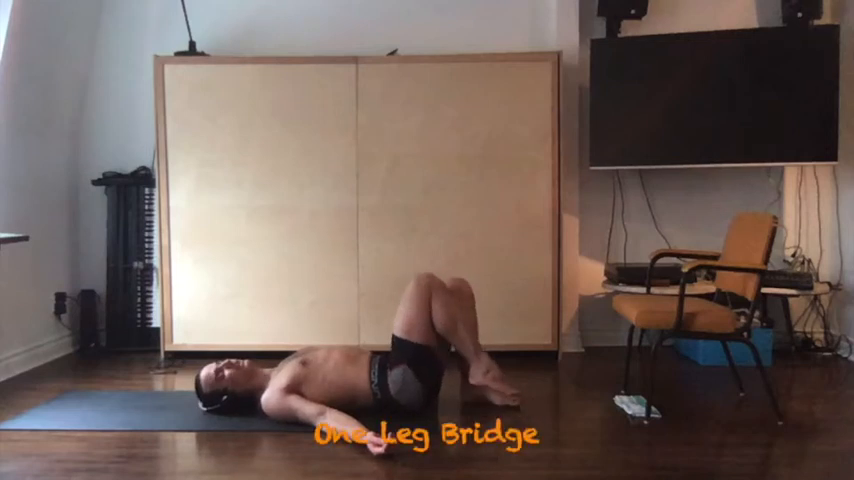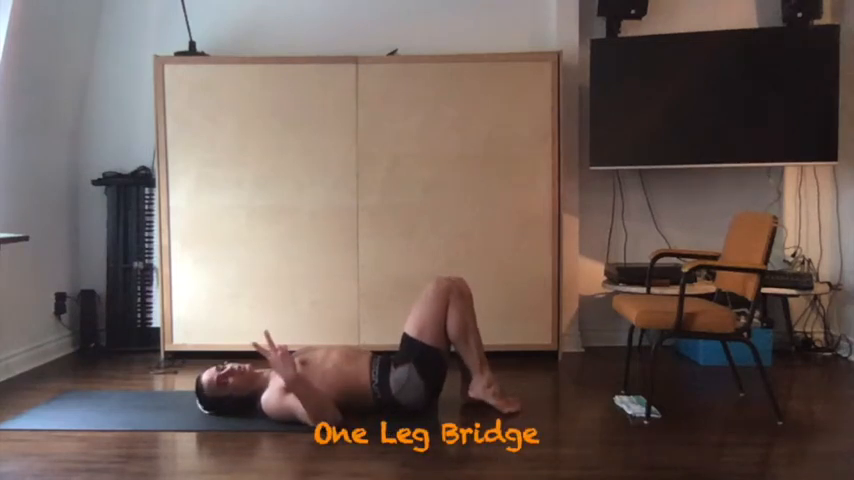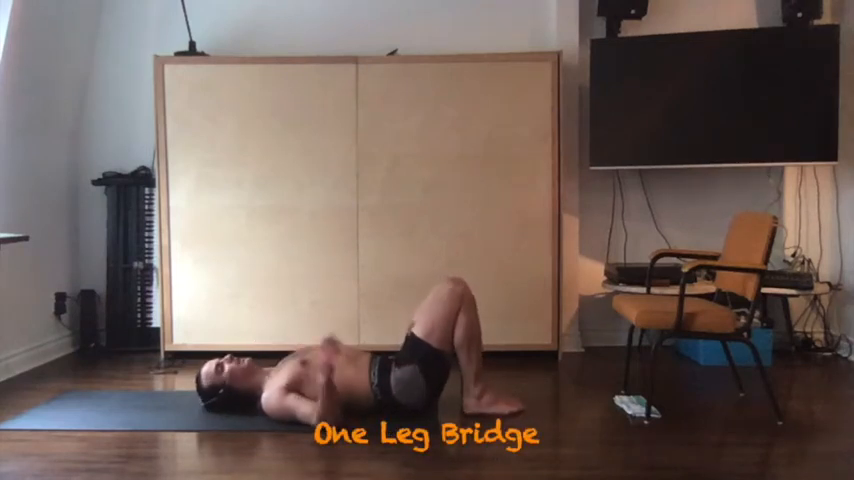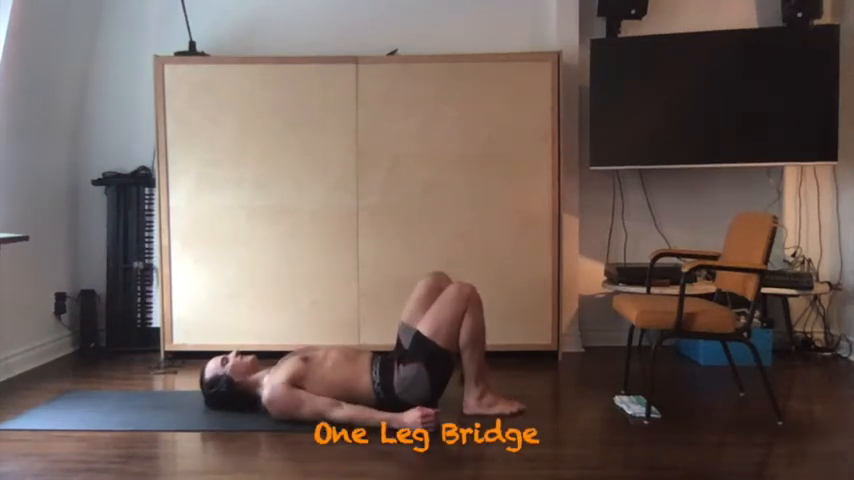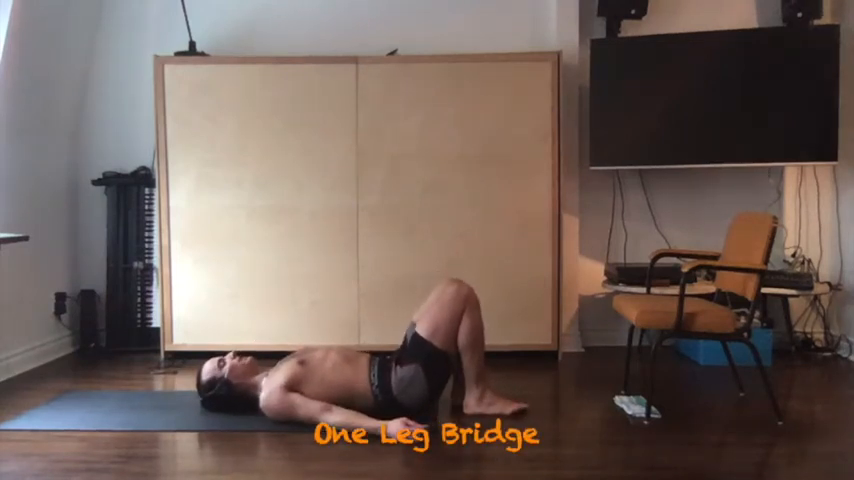
dt=1s
person 1, frame 1
left shoulder: (281, 373)
right shoulder: (273, 399)
right elbow: (321, 415)
right wrist: (365, 436)
left hip: (389, 368)
right hip: (403, 384)
left knee: (457, 287)
right knee: (424, 283)
left ankle: (474, 386)
right ankle: (481, 368)
person 1, frame 2
left shoulder: (276, 377)
right shoulder: (273, 399)
right elbow: (329, 419)
right wrist: (292, 380)
left hip: (392, 369)
right hip: (405, 384)
left knee: (455, 288)
right knee: (445, 289)
left ankle: (472, 386)
right ankle: (482, 383)
person 1, frame 3
left shoulder: (278, 374)
right shoulder: (272, 399)
right elbow: (329, 420)
right wrist: (323, 377)
left hip: (394, 368)
right hip: (401, 386)
left knee: (452, 287)
right knee: (456, 293)
left ankle: (473, 391)
right ankle: (476, 396)
person 1, frame 4
left shoulder: (277, 375)
right shoulder: (274, 395)
right elbow: (335, 411)
right wrist: (399, 420)
left hip: (393, 364)
right hip: (404, 384)
left knee: (436, 281)
right knee: (464, 294)
left ankle: (474, 378)
right ankle: (477, 397)
person 1, frame 5
left shoulder: (274, 377)
right shoulder: (272, 398)
right elbow: (326, 413)
right wrist: (386, 426)
left hip: (392, 366)
right hip: (402, 386)
left knee: (452, 286)
right knee: (461, 295)
left ankle: (461, 392)
right ankle: (477, 397)
